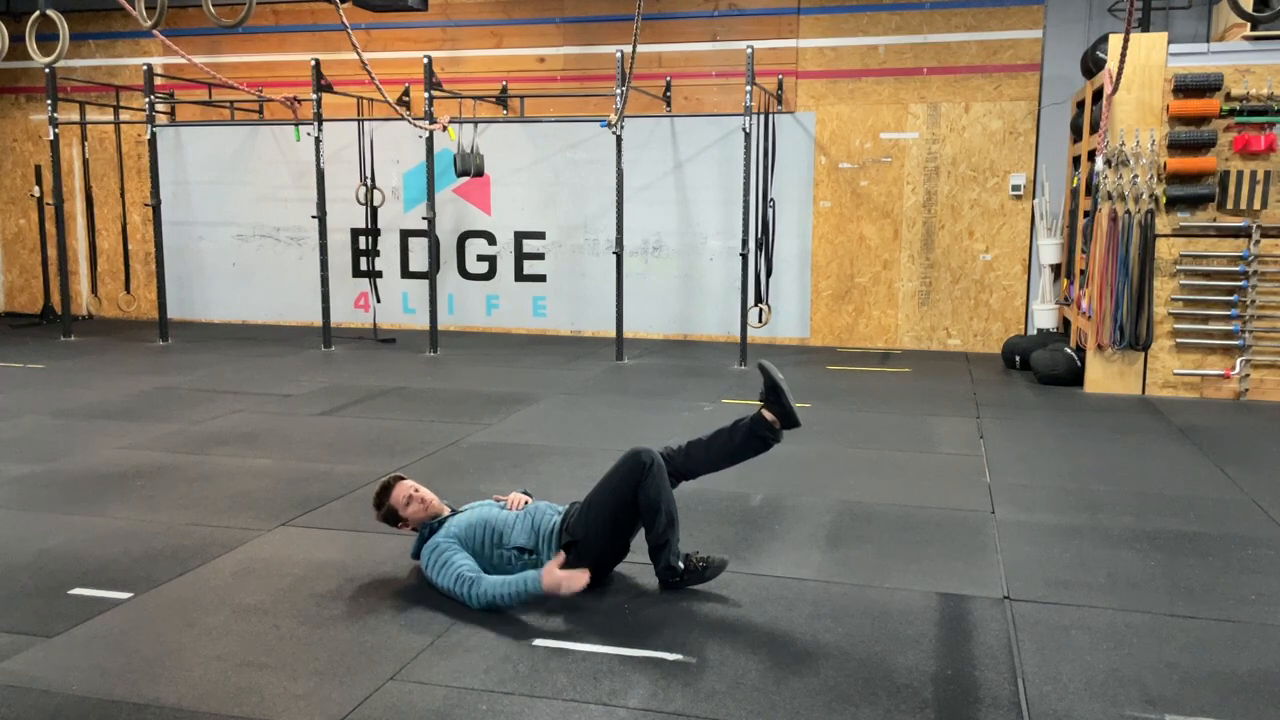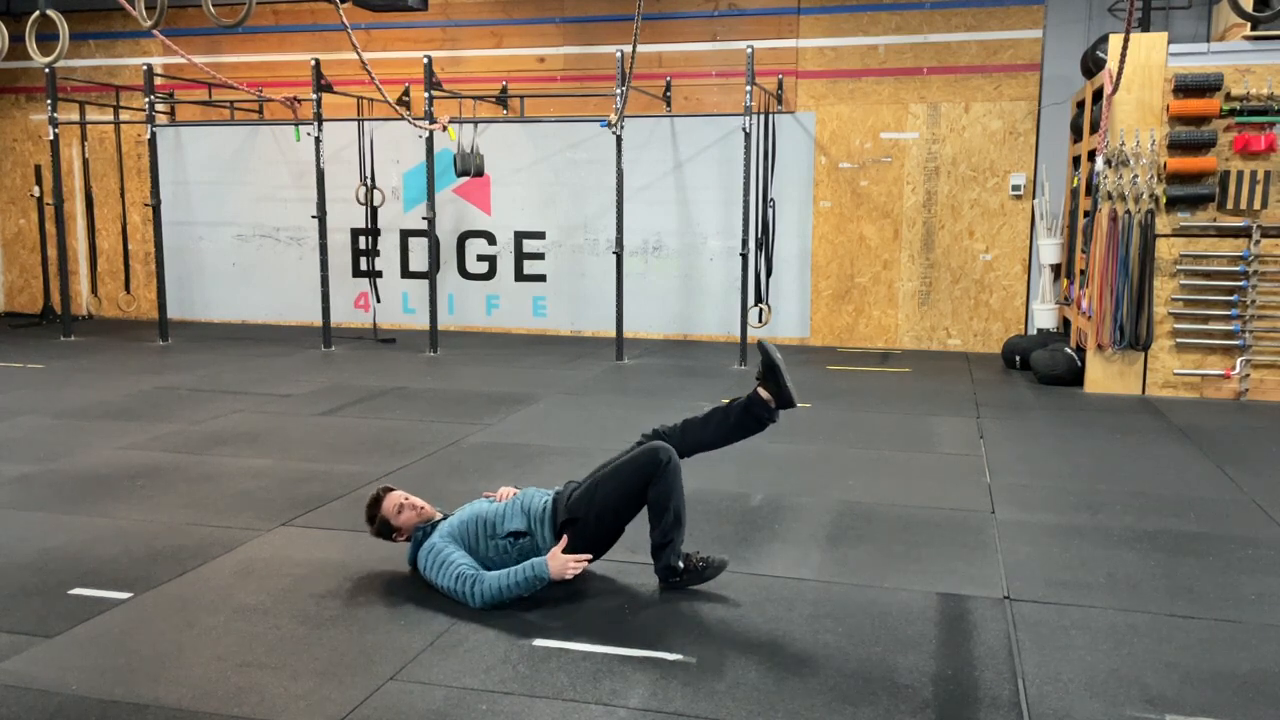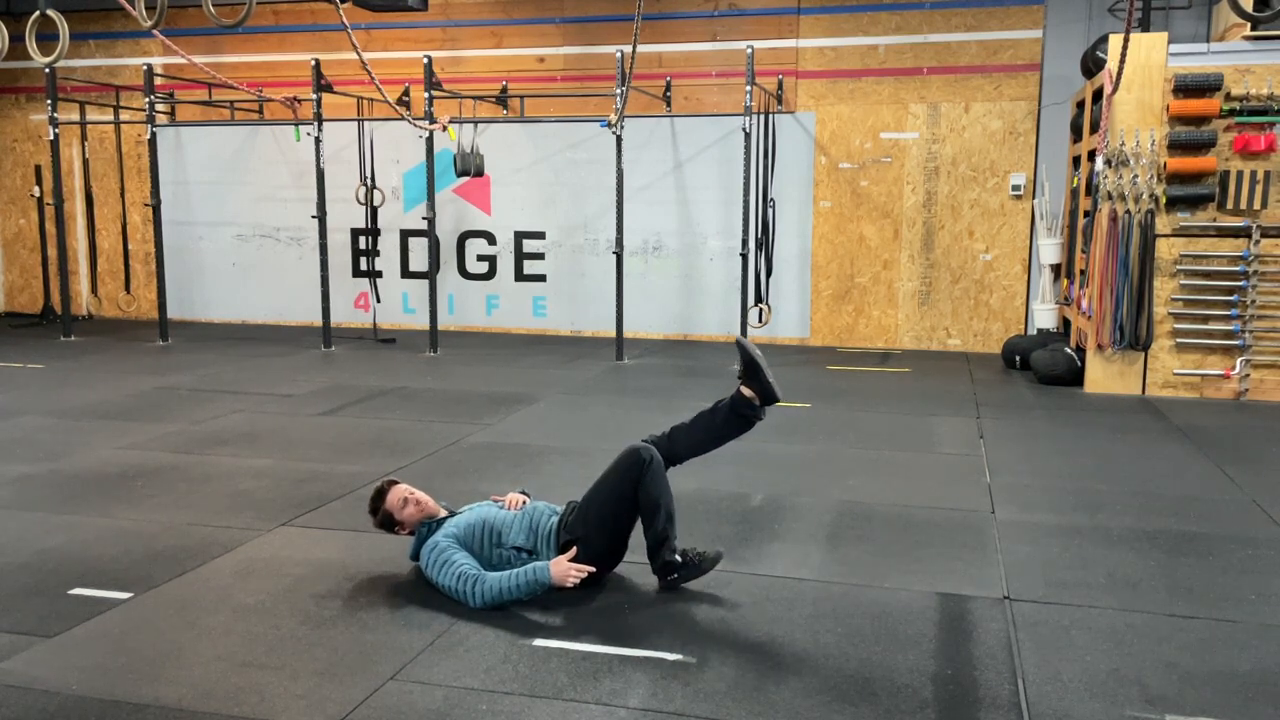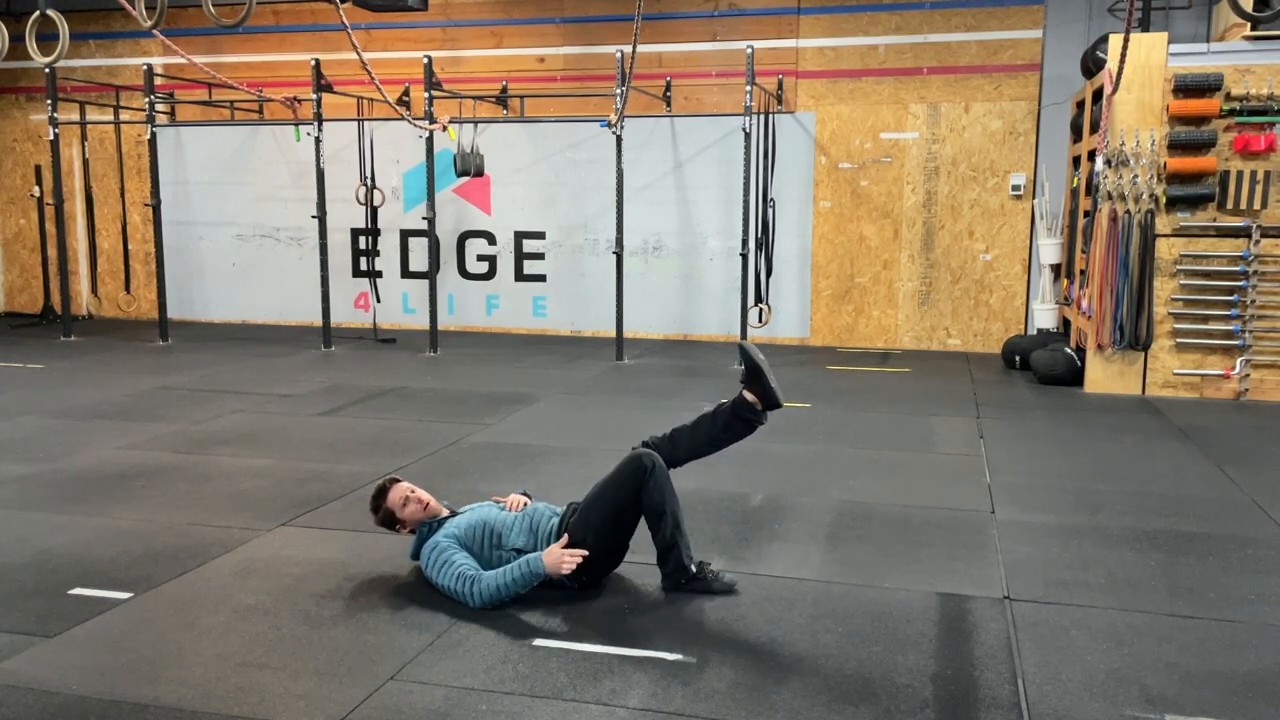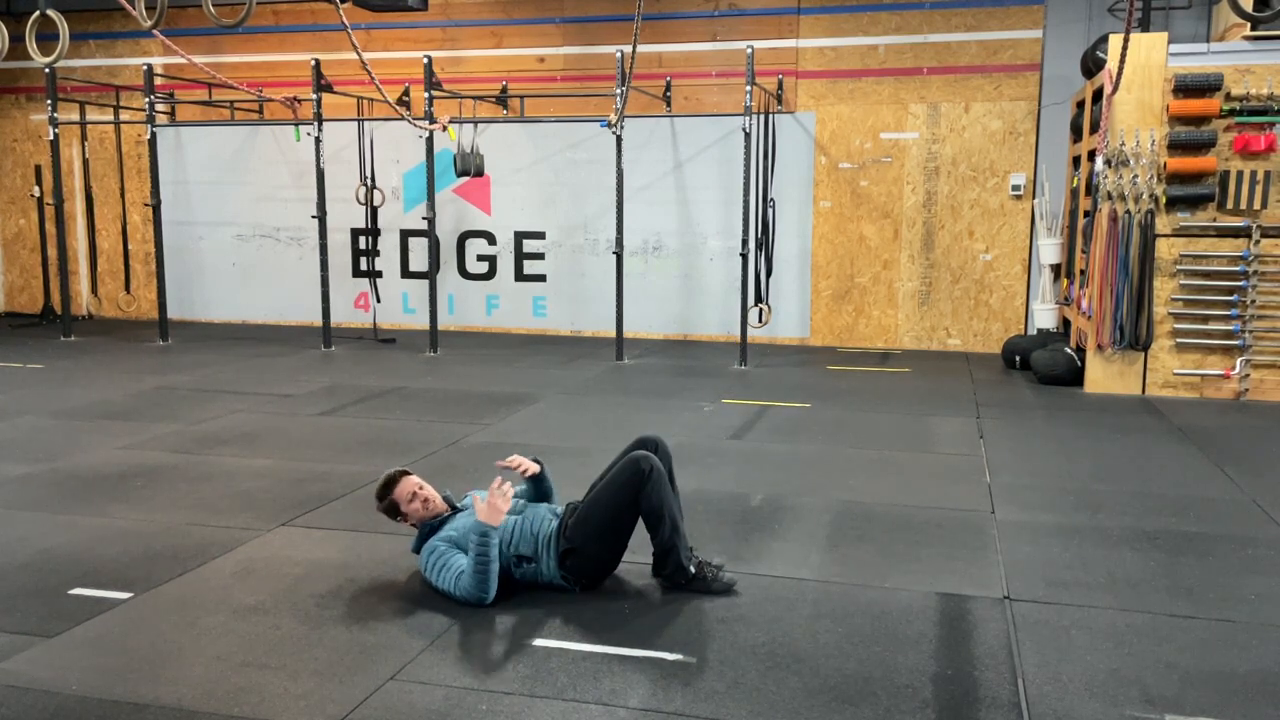
dt=1s
person 1, frame 1
left shoulder: (468, 511)
right shoulder: (438, 550)
right elbow: (476, 590)
left wrist: (520, 496)
right wrist: (539, 581)
left hip: (572, 524)
right hip: (577, 552)
left knee: (669, 461)
right knee: (642, 462)
left ankle: (769, 421)
right ankle: (673, 568)
person 1, frame 2
left shoulder: (458, 519)
right shoulder: (433, 552)
right elbow: (477, 590)
left wrist: (510, 490)
right wrist: (542, 568)
left hip: (565, 505)
right hip: (571, 530)
left knee: (661, 441)
right knee: (659, 458)
left ankle: (764, 400)
right ankle: (673, 568)
person 1, frame 3
left shoulder: (465, 514)
right shoulder: (436, 550)
right elbow: (478, 590)
left wrist: (517, 495)
right wrist: (544, 573)
left hip: (569, 523)
right hip: (576, 551)
left knee: (654, 450)
right knee: (641, 459)
left ankle: (748, 398)
right ankle: (669, 565)
person 1, frame 4
left shoulder: (464, 515)
right shoulder: (436, 551)
right elbow: (479, 591)
left wrist: (519, 497)
right wrist: (540, 564)
left hip: (569, 525)
right hip: (578, 559)
left knee: (649, 453)
right knee: (644, 465)
left ankle: (750, 405)
right ankle: (681, 574)
person 1, frame 5
left shoulder: (470, 500)
right shoulder: (435, 551)
left elbow: (543, 500)
right elbow: (479, 593)
left wrist: (534, 469)
right wrist: (486, 528)
left hip: (569, 523)
right hip: (574, 557)
left knee: (649, 447)
right knee: (642, 466)
left ankle: (677, 556)
right ankle: (681, 572)
